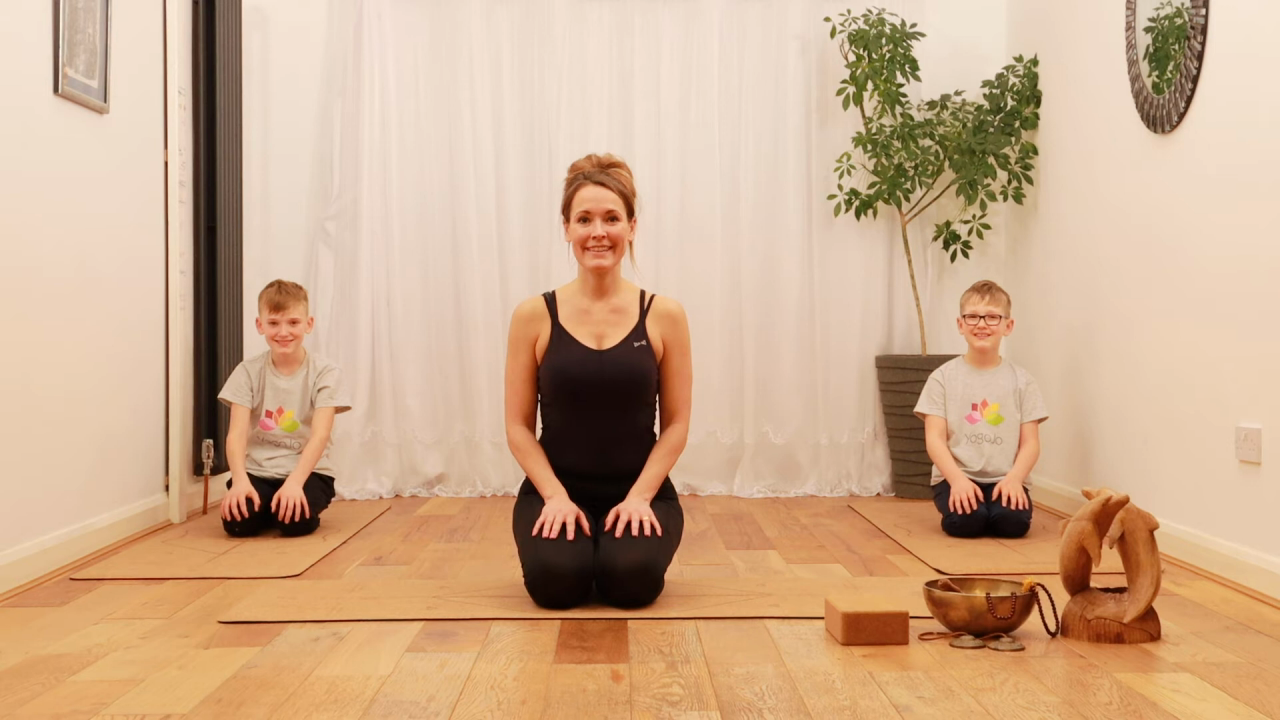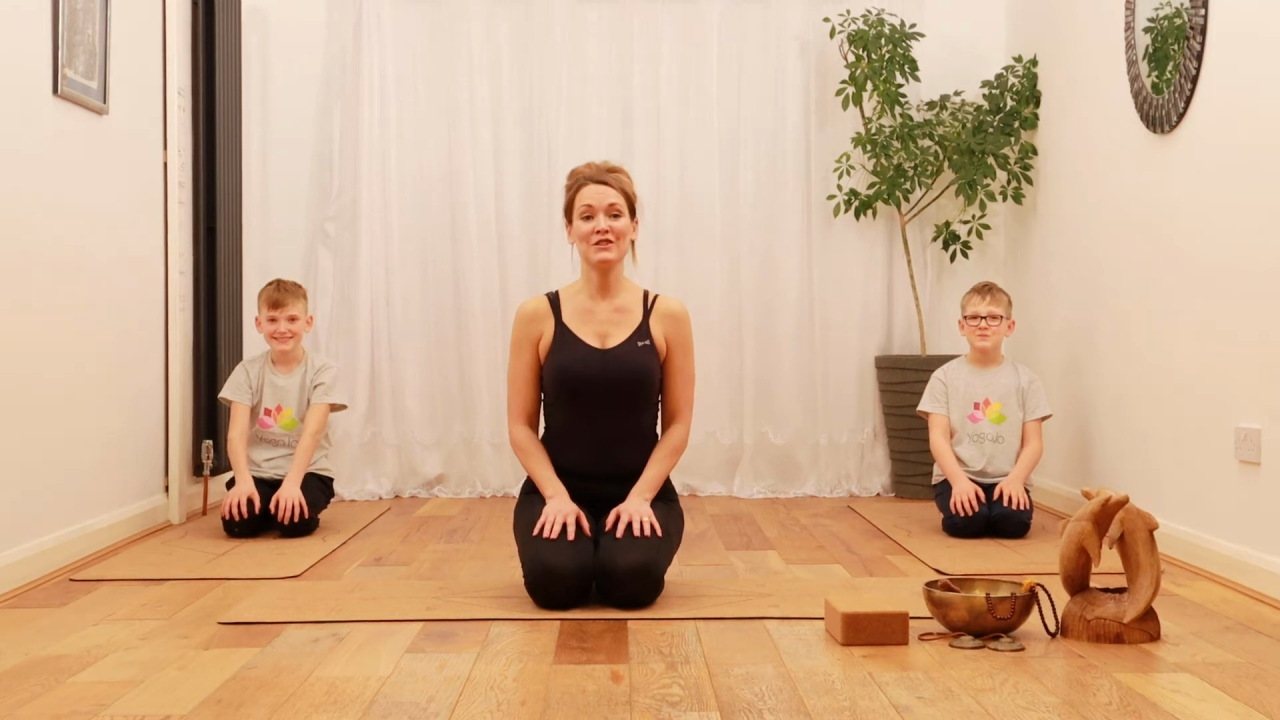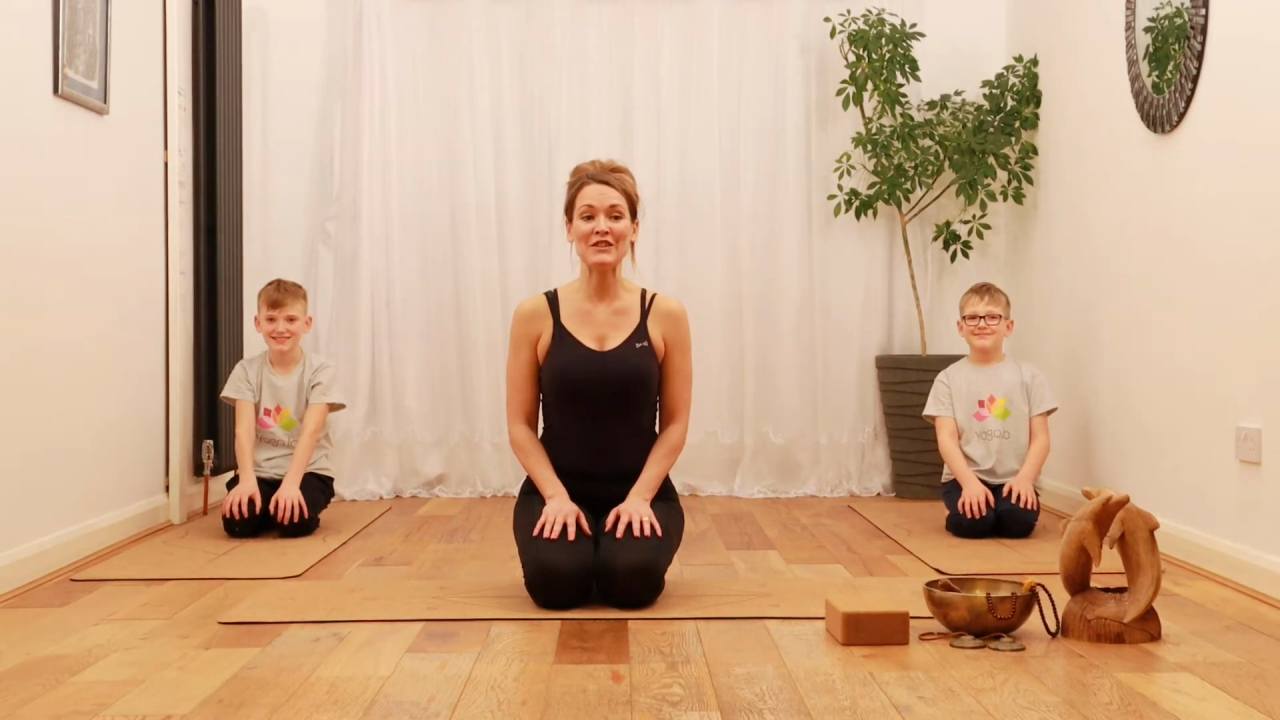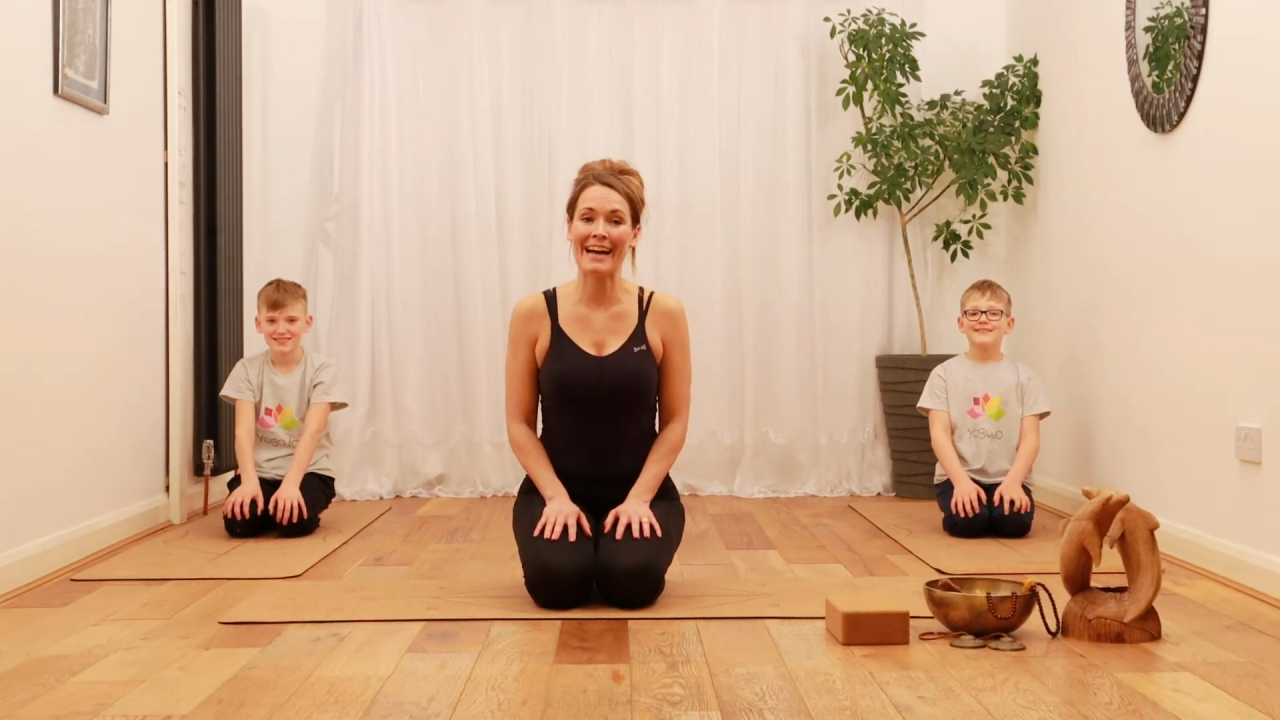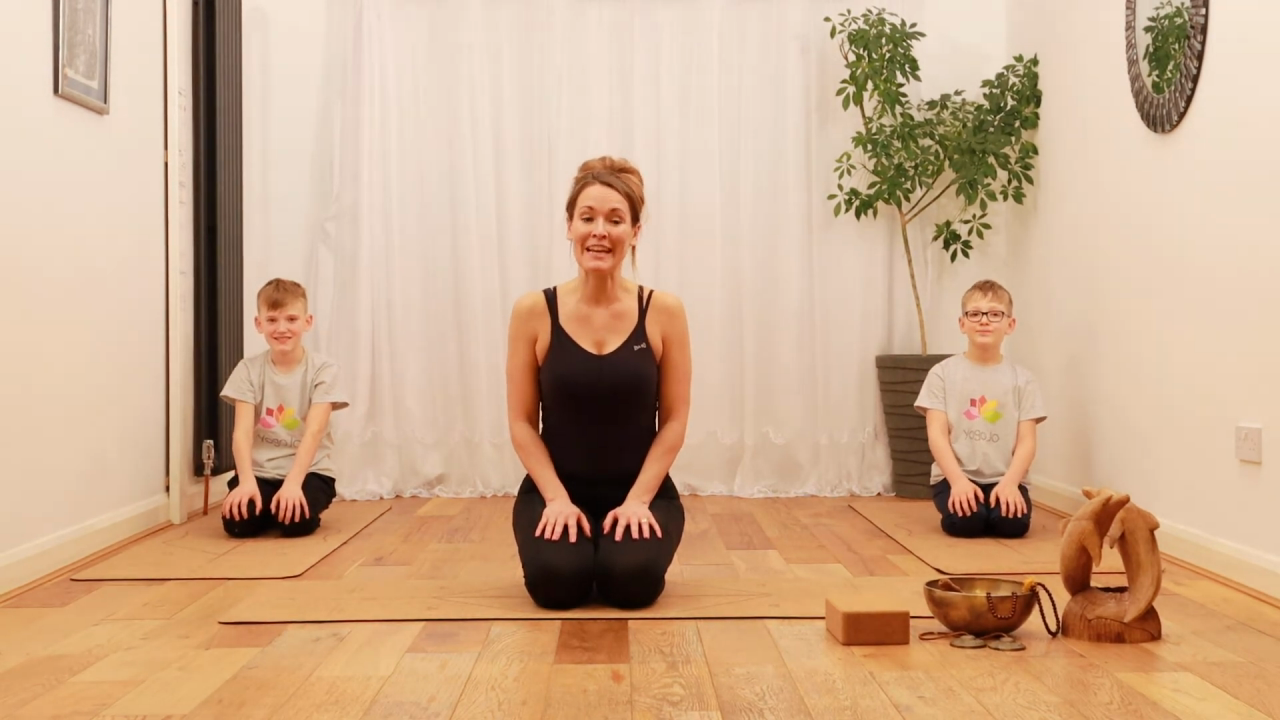
dt=1s
person 1, frame 1
left shoulder: (664, 316)
right shoulder: (534, 316)
left elbow: (675, 424)
right elbow: (518, 426)
left wrist: (639, 497)
right wrist: (555, 496)
left hip: (638, 489)
right hip: (557, 489)
left knee: (631, 579)
right knee: (556, 581)
left ankle: (616, 545)
right ankle: (569, 527)
person 1, frame 2
left shoulder: (667, 315)
right shoulder: (537, 315)
left elbow: (677, 425)
right elbow: (521, 426)
left wrist: (640, 497)
right wrist: (556, 496)
left hip: (640, 490)
right hip: (558, 488)
left knee: (631, 581)
right knee: (557, 582)
left ankle: (618, 546)
right ankle: (577, 543)
person 1, frame 3
left shoulder: (665, 314)
right shoulder: (535, 314)
left elbow: (675, 423)
right elbow: (521, 425)
left wrist: (639, 497)
right wrist: (557, 496)
left hip: (640, 489)
right hip: (558, 488)
left knee: (631, 580)
right knee: (558, 582)
left ankle: (615, 551)
right ankle: (579, 550)
person 1, frame 4
left shoulder: (664, 312)
right shoulder: (533, 312)
left elbow: (675, 421)
right elbow: (520, 423)
left wrist: (639, 498)
right wrist: (557, 496)
left hip: (640, 488)
right hip: (557, 487)
left knee: (632, 580)
right knee: (557, 583)
left ankle: (618, 543)
right ankle: (574, 536)
person 1, frame 5
left shoulder: (664, 311)
right shoulder: (534, 310)
left elbow: (673, 420)
right elbow: (522, 422)
left wrist: (637, 500)
right wrist: (557, 498)
left hip: (639, 487)
right hip: (557, 486)
left knee: (631, 579)
right knee: (556, 580)
left ankle: (624, 531)
right ankle: (576, 537)
person 2, frame 1
left shoulder: (325, 373)
right shoulder: (248, 372)
left elbow: (319, 436)
right elbow: (237, 433)
left wrist: (295, 482)
right wrist: (240, 480)
left hip: (307, 471)
right hip: (257, 471)
left knee: (295, 520)
right knee: (237, 520)
left ankle: (301, 502)
right ankle: (269, 508)
person 2, frame 2
left shoulder: (323, 371)
right shoulder: (247, 371)
left elbow: (312, 432)
right elbow: (237, 433)
left wrist: (292, 482)
right wrist: (243, 480)
left hip: (307, 471)
right hip: (257, 472)
left knee: (295, 521)
right knee: (236, 521)
left ankle: (290, 505)
right ankle: (268, 507)
person 2, frame 3
left shoulder: (321, 371)
right shoulder: (246, 370)
left elbow: (310, 431)
right elbow: (244, 430)
left wrist: (291, 483)
right wrist: (247, 479)
left hip: (307, 470)
right hip: (259, 471)
left knee: (294, 521)
right knee: (237, 521)
left ankle: (297, 506)
right ankle: (268, 508)
person 2, frame 4
left shoulder: (322, 370)
right shoulder: (247, 369)
left elbow: (312, 431)
right elbow: (244, 430)
left wrist: (291, 483)
right wrist: (250, 480)
left hip: (308, 470)
right hip: (259, 470)
left knee: (294, 521)
right knee: (239, 521)
left ankle: (300, 504)
right ankle: (268, 507)
person 2, frame 5
left shoulder: (323, 370)
right shoulder: (248, 369)
left elbow: (314, 431)
right elbow: (242, 431)
left wrist: (293, 482)
right wrist: (246, 480)
left hip: (309, 470)
right hip: (259, 471)
left knee: (296, 521)
right knee: (237, 520)
left ankle: (298, 506)
right ankle: (270, 507)
person 3, frame 1
left shoulder: (1021, 381)
right shoulder: (943, 377)
left elbow: (1030, 443)
right elbow: (935, 438)
left wrist: (1014, 478)
right wrist: (957, 479)
left hip: (1005, 480)
right hip: (957, 477)
left knee: (1014, 521)
right knee: (966, 520)
left ankle: (991, 511)
right ankle: (960, 500)
person 3, frame 2
left shoulder: (1025, 380)
right shoulder: (945, 376)
left elbow: (1033, 442)
right elbow: (938, 437)
left wrist: (1016, 479)
right wrist: (959, 480)
left hip: (1006, 480)
right hip: (958, 477)
left knee: (1014, 522)
right knee: (968, 521)
left ankle: (993, 509)
right ankle: (956, 503)
person 3, frame 3
left shoulder: (1028, 376)
right shoulder: (949, 378)
left elbow: (1040, 437)
right elbow: (946, 438)
left wrist: (1025, 478)
right wrist: (969, 482)
left hip: (1014, 479)
right hip: (965, 477)
left knee: (1020, 522)
right knee: (974, 522)
left ankle: (1001, 509)
right ankle: (965, 510)
person 3, frame 4
left shoulder: (1024, 377)
right shoulder: (944, 374)
left elbow: (1030, 438)
right elbow: (939, 434)
left wrist: (1013, 481)
right wrist: (961, 480)
left hip: (1008, 478)
right hip: (959, 476)
left knee: (1015, 522)
right knee: (968, 521)
left ankle: (1001, 501)
right ankle: (959, 504)
person 3, frame 5
left shoulder: (1022, 379)
right shoulder: (943, 373)
left elbow: (1027, 441)
right elbow: (937, 434)
left wrist: (1010, 482)
right wrist: (958, 480)
left hip: (1004, 479)
right hip: (956, 476)
left knee: (1013, 522)
right knee: (966, 521)
left ankle: (999, 499)
right ankle: (959, 500)
